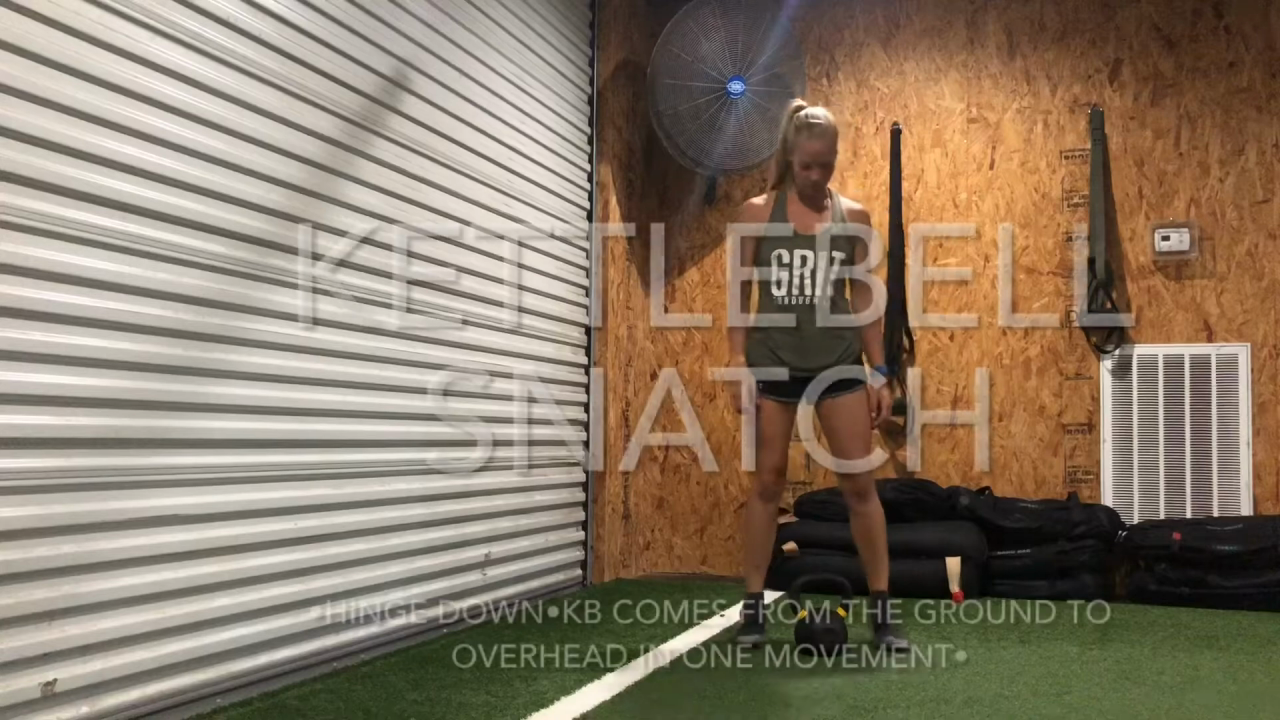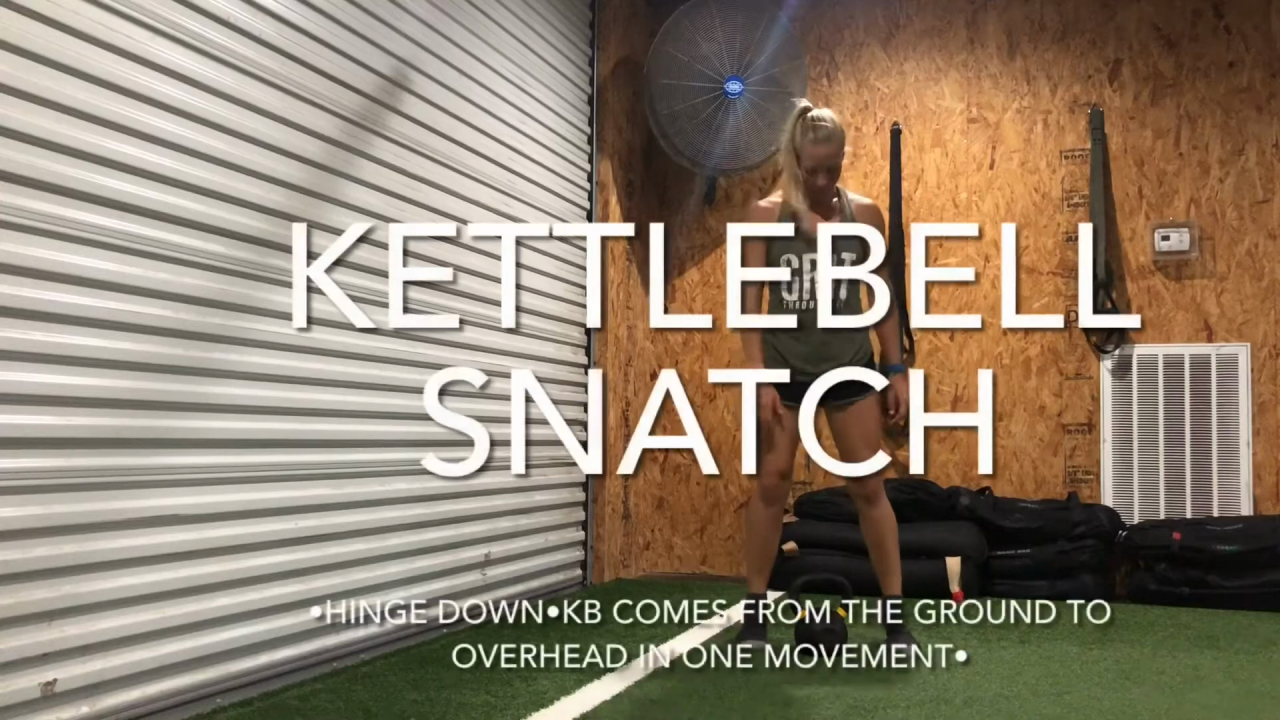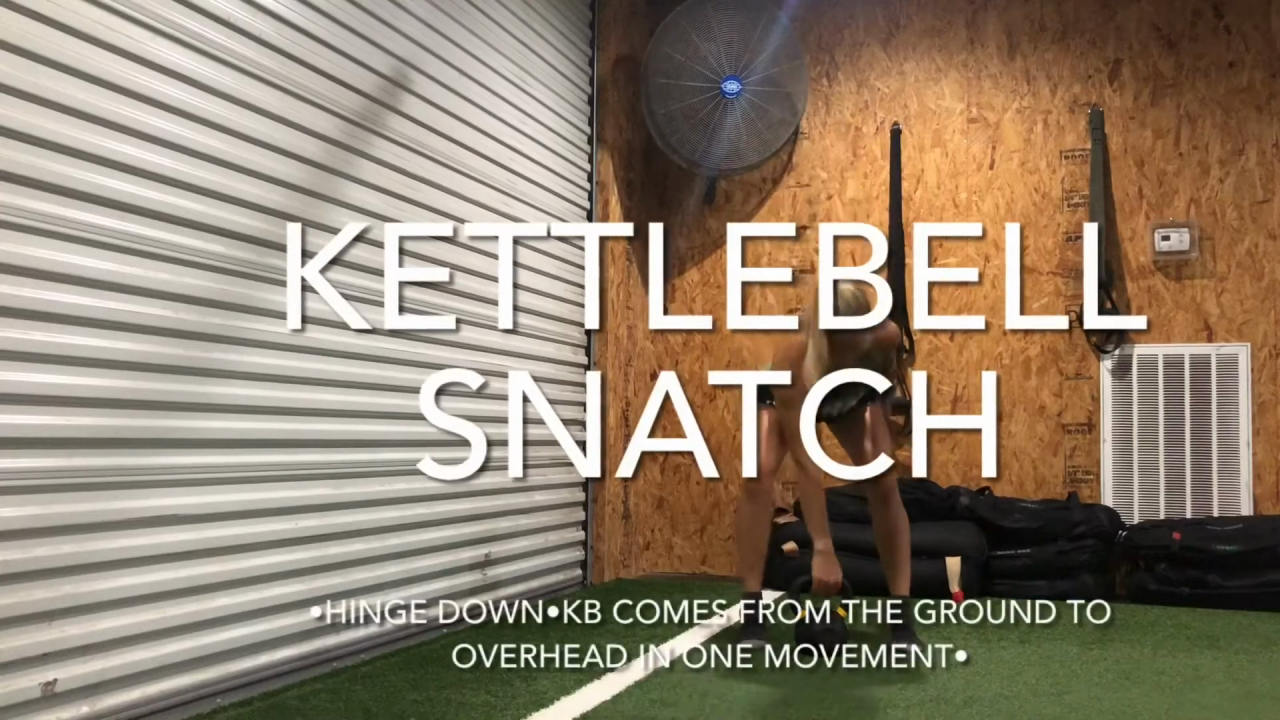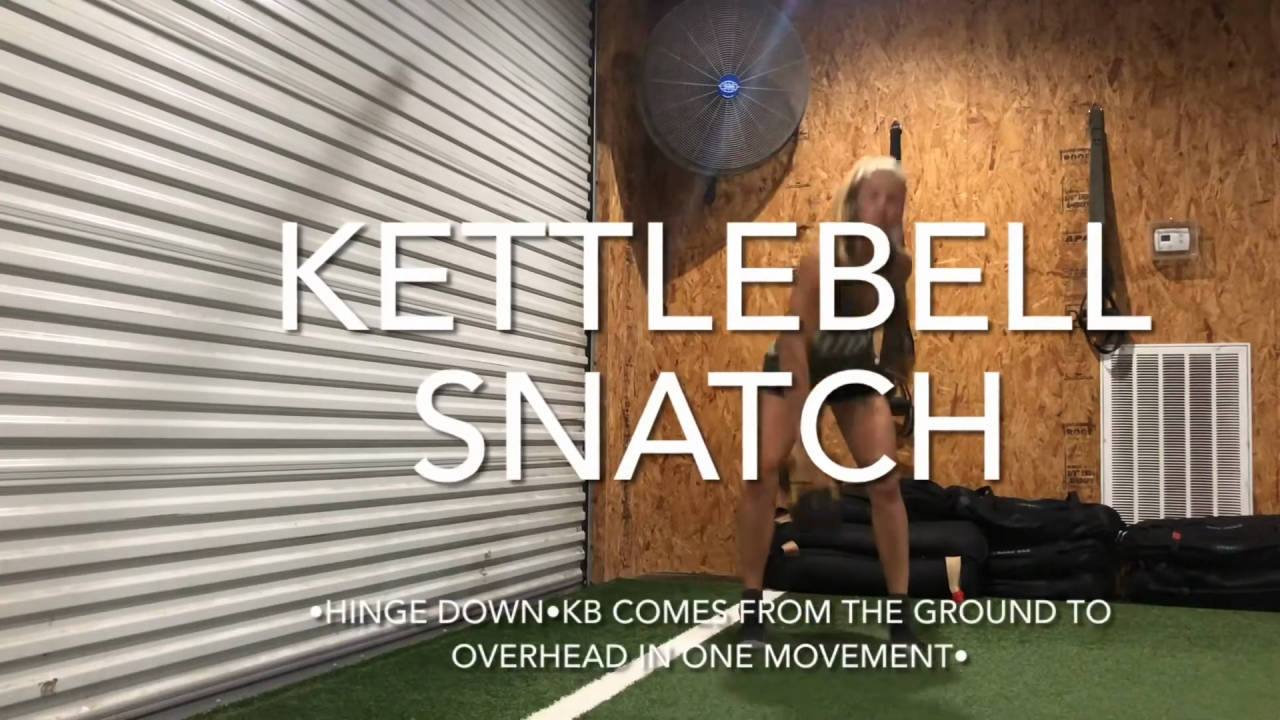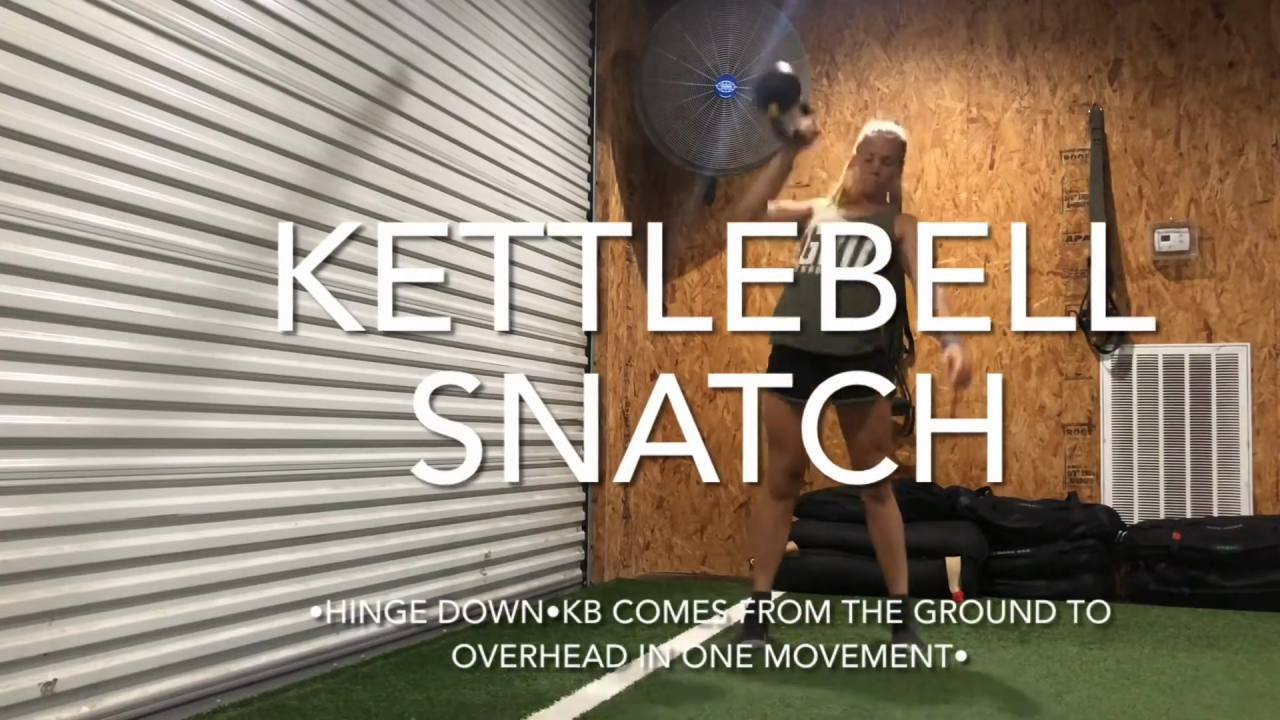
dt=0.5s
person 1, frame 1
left shoulder: (855, 217)
right shoulder: (757, 212)
left elbow: (863, 298)
right elbow: (740, 292)
left wrist: (879, 371)
right wrist: (738, 361)
left hip: (838, 364)
right hip: (774, 363)
left knee: (859, 482)
right knee: (768, 482)
left ankle: (881, 609)
right ankle: (754, 607)
person 1, frame 2
left shoulder: (865, 217)
right shoulder: (764, 216)
left elbow: (884, 300)
right elbow: (750, 301)
left wrist: (896, 370)
right wrist: (756, 375)
left hip: (850, 367)
right hip: (783, 367)
left knee: (869, 488)
right knee: (771, 485)
left ankle: (896, 616)
right ankle: (754, 611)
person 1, frame 3
left shoulder: (884, 335)
right shoulder: (793, 358)
right elbow: (805, 462)
left wrist: (880, 426)
right wrist: (822, 548)
left hip: (851, 400)
right hip: (786, 399)
left knee: (883, 482)
right knee: (759, 473)
left ankle: (901, 614)
right ankle: (752, 610)
person 1, frame 4
left shoulder: (899, 261)
right shoulder: (820, 259)
right elbow: (796, 343)
left wrist: (905, 366)
right wrist: (808, 435)
left hip: (856, 369)
right hip: (797, 371)
left knee: (885, 480)
right knee: (766, 470)
left ankle: (901, 611)
right ankle: (753, 606)
person 1, frame 5
left shoulder: (900, 226)
right shoulder: (819, 209)
left elbow: (928, 285)
right elbow: (750, 212)
left wrist: (953, 342)
right wrist: (787, 152)
left hip: (860, 356)
right hip: (794, 352)
left knee: (876, 484)
right knee: (781, 481)
left ankle: (901, 611)
right ankle: (759, 608)
